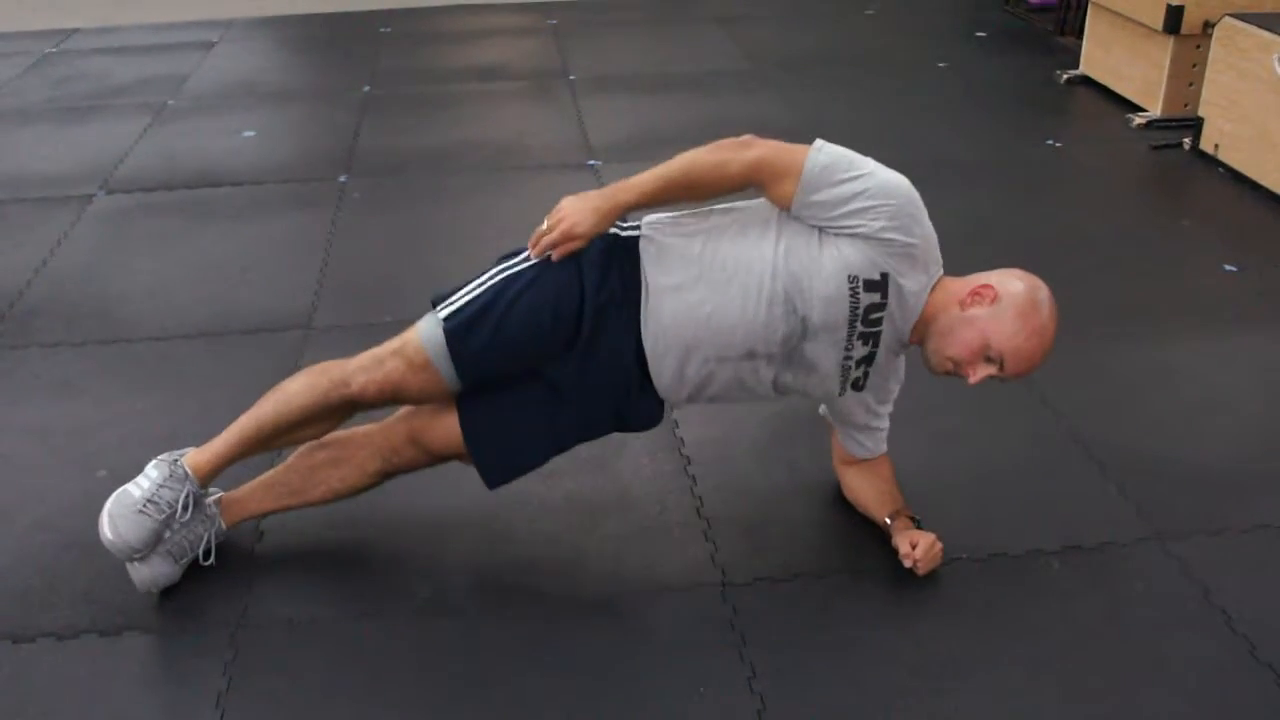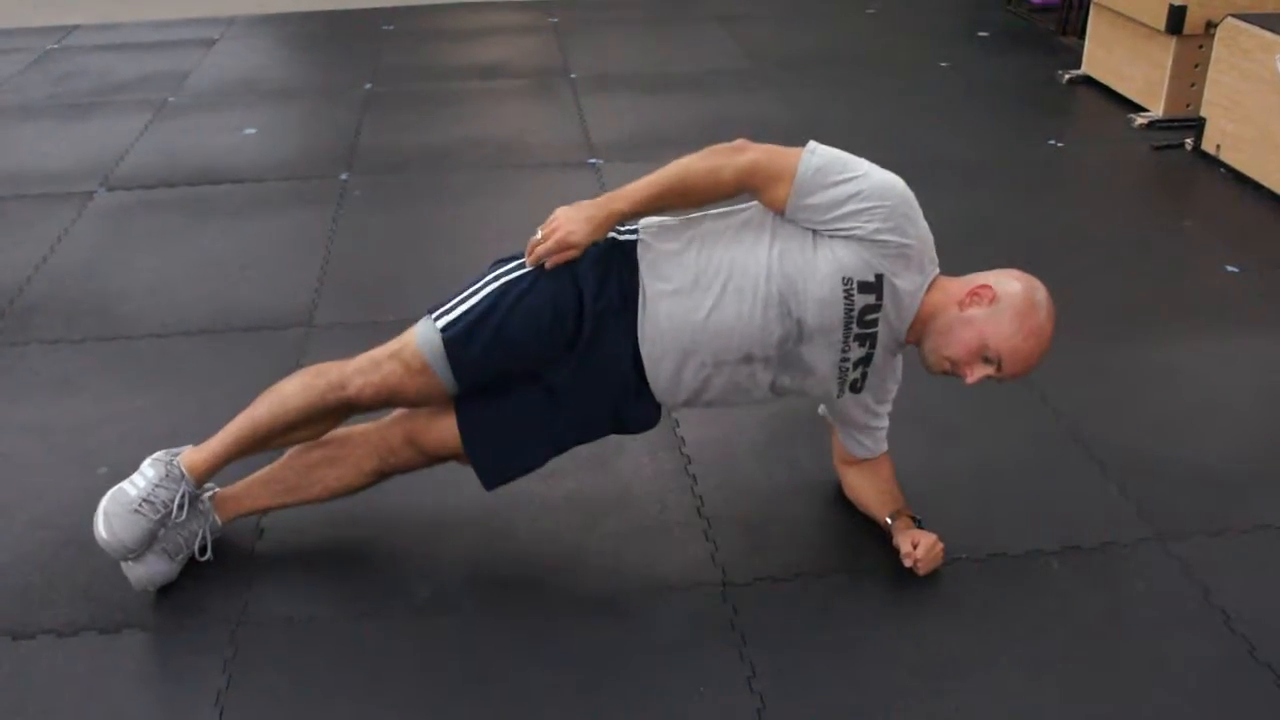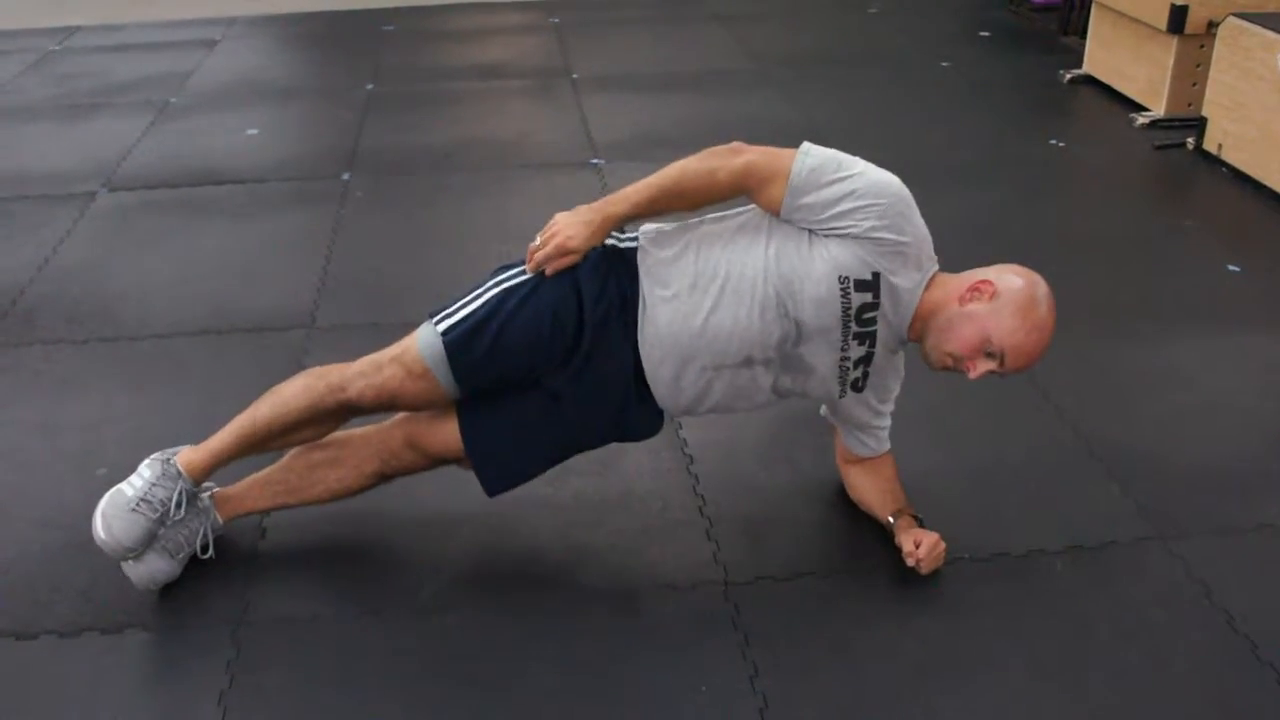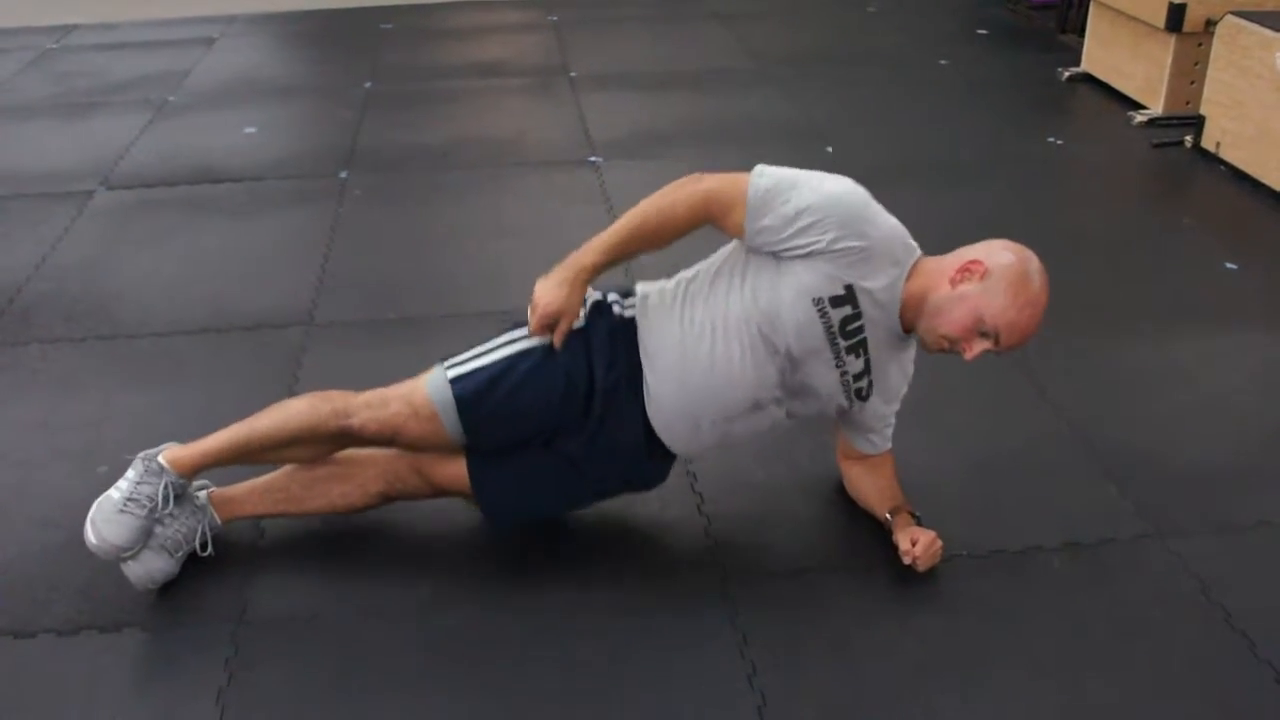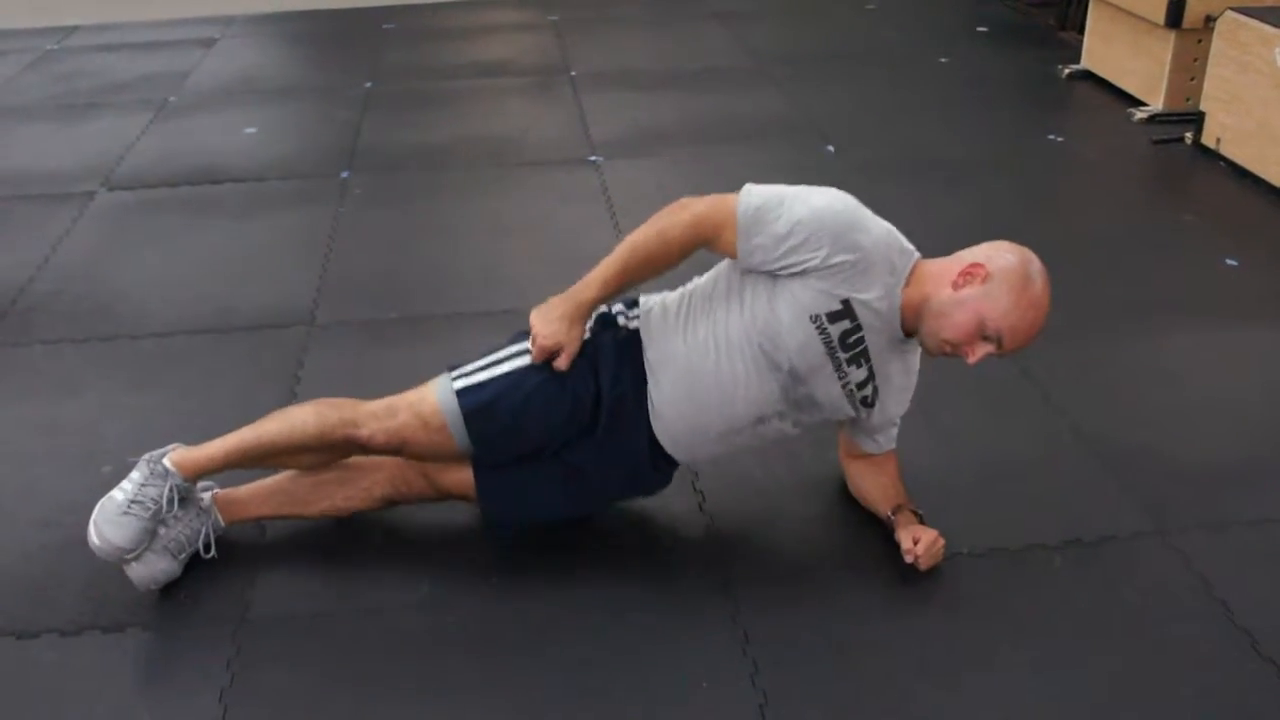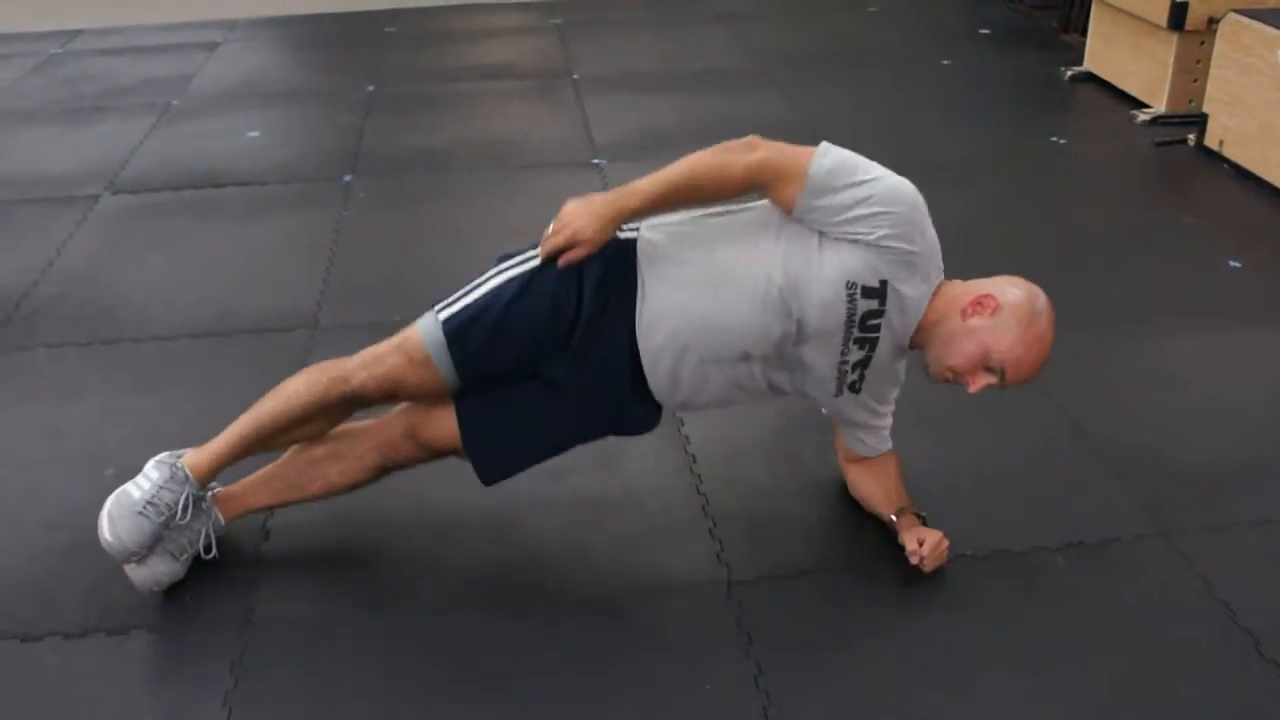
dt=0.3s
person 1, frame 1
left shoulder: (879, 368)
right shoulder: (895, 216)
left elbow: (858, 460)
right elbow: (754, 156)
left wrist: (901, 525)
right wrist: (610, 199)
left hip: (623, 383)
right hip: (605, 282)
left knee: (416, 441)
right knee: (379, 379)
left ankle: (211, 518)
right ankle: (190, 473)
person 1, frame 2
left shoulder: (876, 369)
right shoulder: (890, 217)
left elbow: (858, 457)
right elbow: (747, 162)
left wrist: (903, 524)
right wrist: (603, 209)
left hip: (618, 386)
right hip: (603, 288)
left knee: (412, 441)
right knee: (377, 382)
left ankle: (210, 514)
right ankle: (187, 471)
person 1, frame 3
left shoulder: (879, 368)
right shoulder: (884, 213)
left elbow: (861, 455)
right elbow: (740, 163)
left wrist: (904, 523)
right wrist: (598, 213)
left hip: (625, 396)
right hip: (604, 299)
left knee: (414, 445)
right knee: (379, 385)
left ankle: (208, 515)
right ankle: (186, 471)
person 1, frame 4
left shoulder: (887, 370)
right shoulder: (854, 227)
left elbow: (861, 456)
right elbow: (703, 193)
left wrist: (903, 521)
right wrist: (575, 270)
left hip: (634, 445)
right hip: (609, 356)
left knee: (416, 474)
right knee: (385, 420)
left ankle: (207, 514)
right ankle: (176, 468)
person 1, frame 5
left shoulder: (894, 377)
right shoulder: (849, 239)
left elbow: (864, 455)
right elbow: (693, 218)
left wrist: (905, 520)
right wrist: (577, 299)
left hip: (635, 455)
right hip: (612, 366)
left knee: (422, 477)
right knee: (395, 427)
left ankle: (208, 517)
right ankle: (179, 472)
person 1, frame 6
left shoulder: (882, 369)
right shoulder: (896, 219)
left elbow: (863, 452)
right elbow: (757, 158)
left wrist: (907, 521)
right wrist: (615, 204)
left hip: (622, 388)
right hip: (604, 289)
left knee: (414, 436)
right knee: (381, 376)
left ankle: (215, 512)
right ankle: (192, 471)
